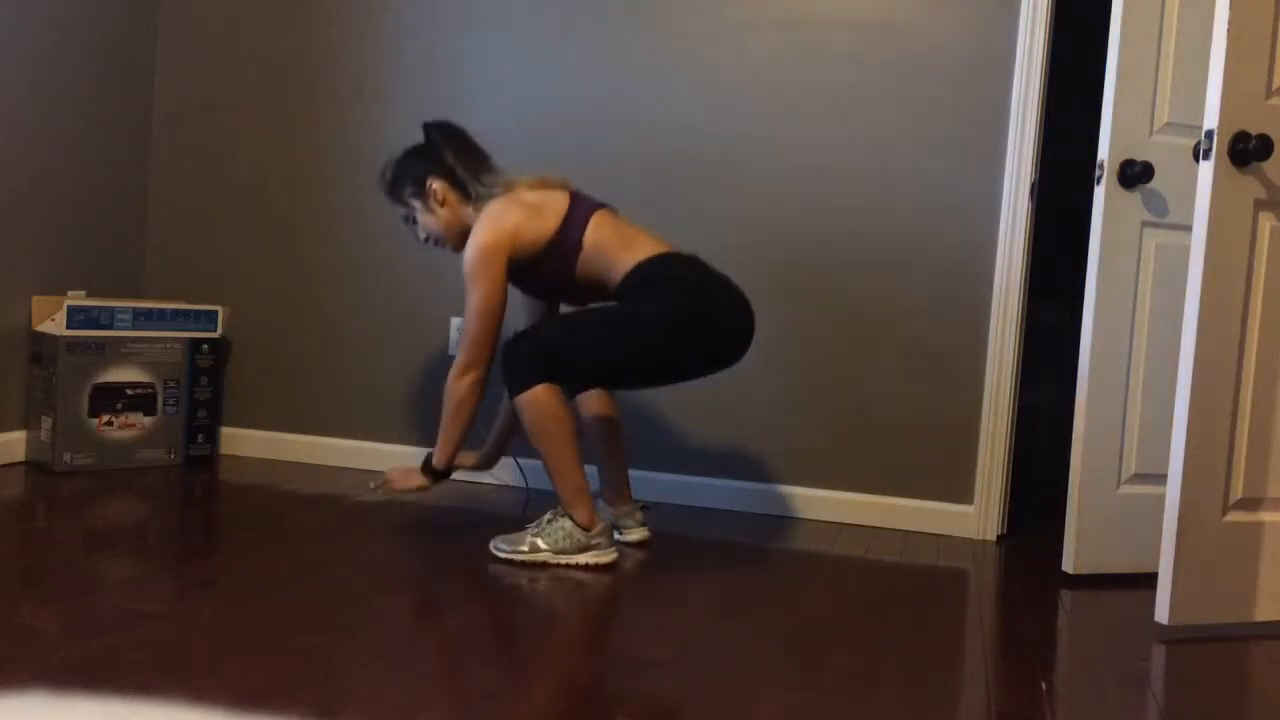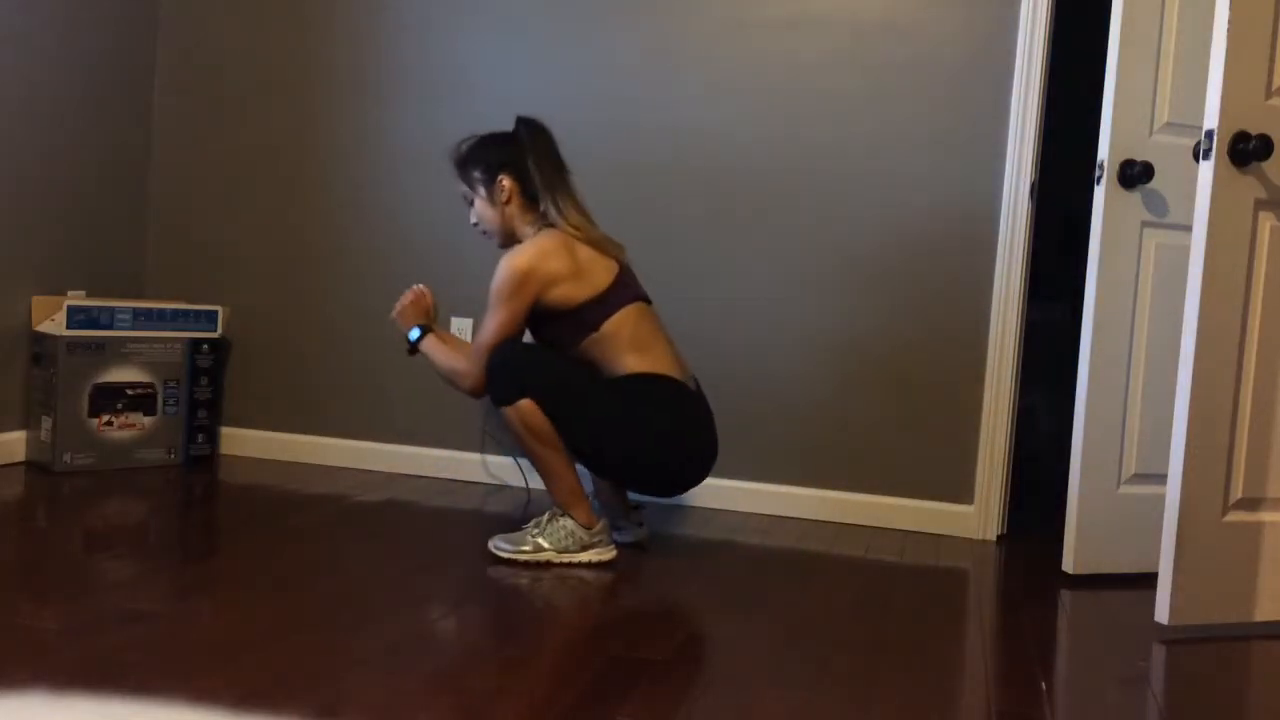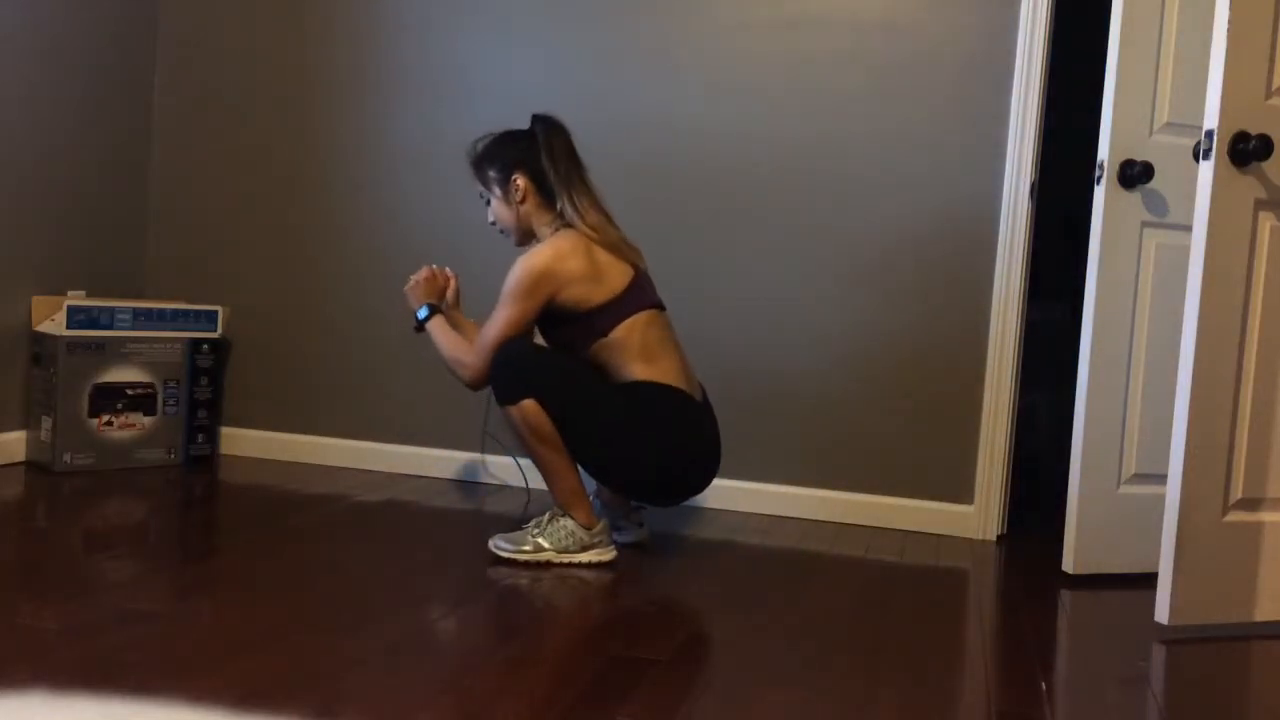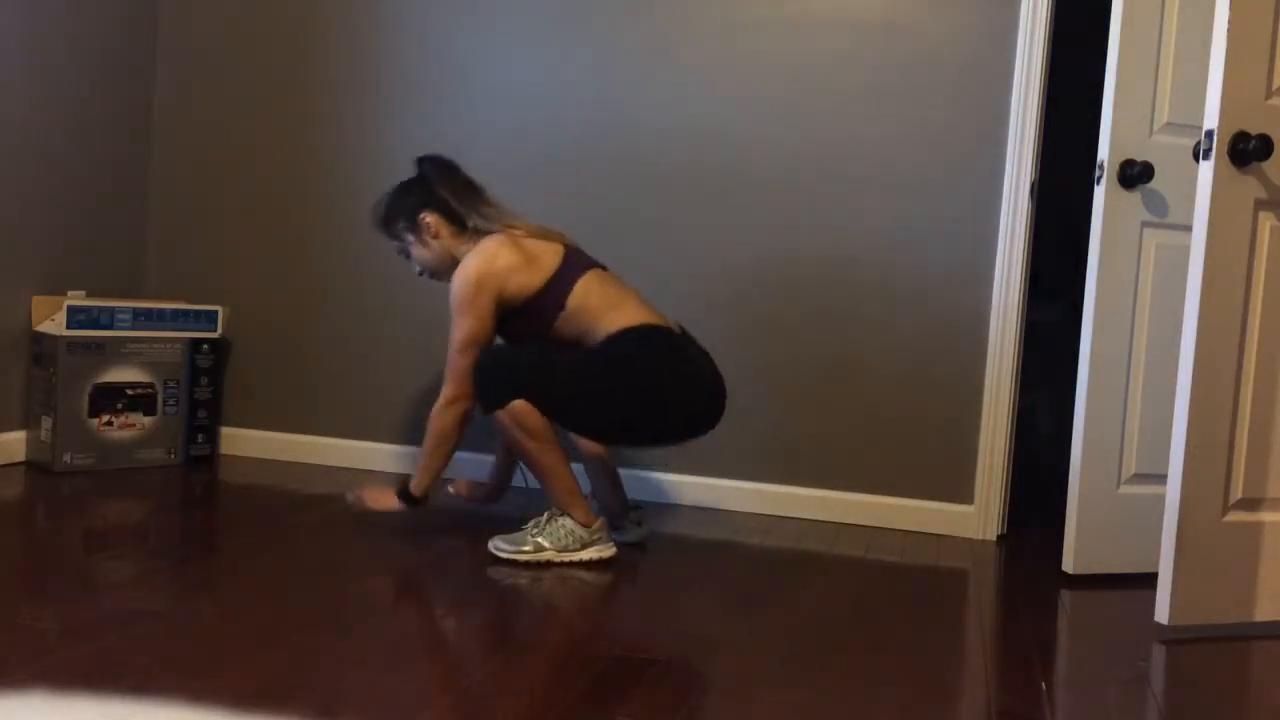
dt=1s
person 1, frame 1
left shoulder: (489, 233)
right shoulder: (521, 211)
left elbow: (470, 368)
right elbow: (542, 363)
left wrist: (435, 465)
right wrist: (487, 454)
left hip: (688, 310)
right hip: (705, 305)
left knee: (528, 359)
right knee: (574, 354)
left ankle: (582, 528)
right ankle: (621, 509)
person 1, frame 2
left shoulder: (527, 260)
right shoulder: (570, 244)
left elbow: (475, 376)
left wrist: (418, 333)
right wrist: (435, 328)
left hip: (661, 436)
right hip: (678, 425)
left knee: (510, 368)
right knee: (543, 372)
left ankle: (581, 529)
right ankle: (615, 513)
person 1, frame 3
left shoulder: (545, 259)
right shoulder: (583, 244)
left elbow: (477, 369)
left wrist: (427, 312)
right wrist: (452, 311)
left hip: (665, 447)
right hip: (681, 435)
left knee: (513, 367)
right knee: (538, 372)
left ankle: (581, 529)
right ankle: (617, 510)
person 1, frame 4
left shoulder: (476, 271)
right shoulder: (503, 250)
left elbow: (455, 400)
right elbow: (522, 390)
left wrist: (410, 494)
right wrist: (495, 482)
left hip: (663, 379)
right hip: (677, 368)
left knee: (499, 371)
right knee: (550, 373)
left ankle: (580, 525)
right ankle: (614, 513)
